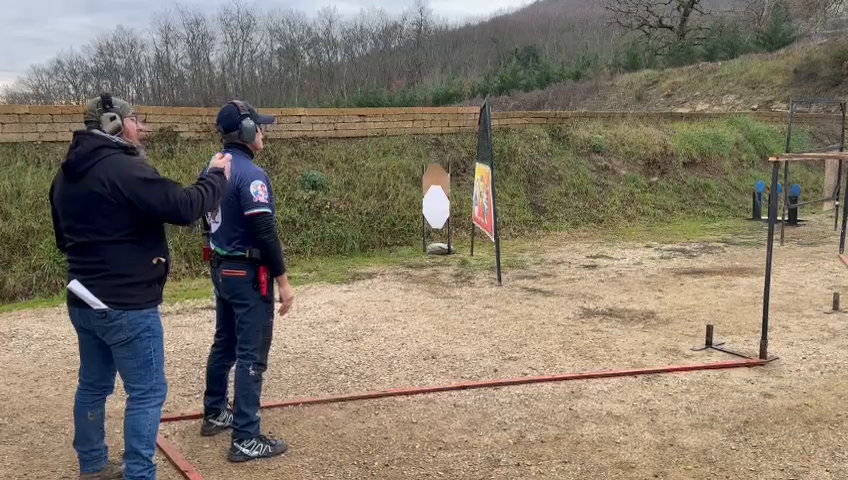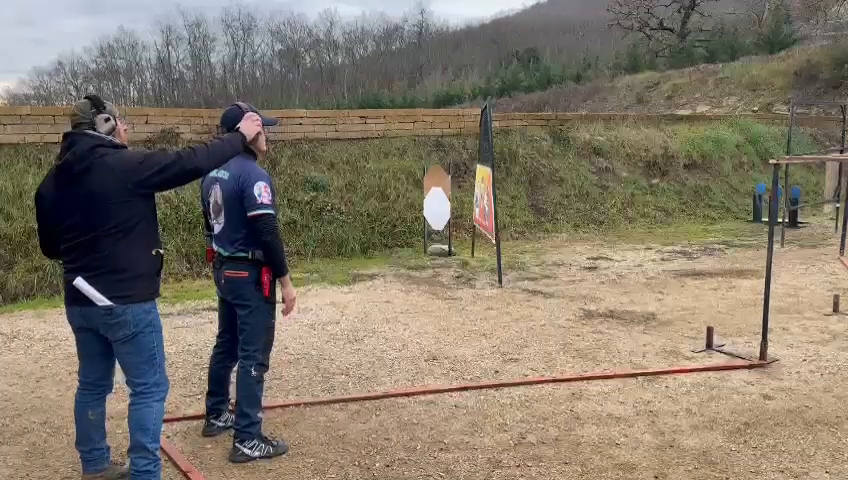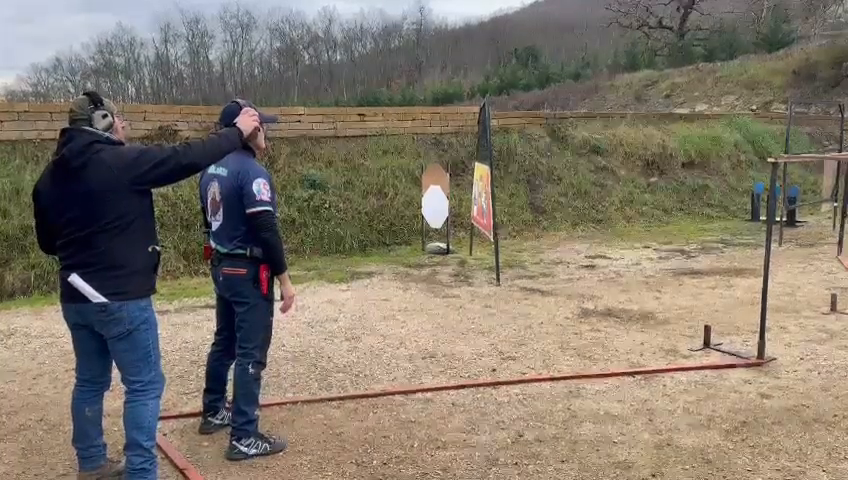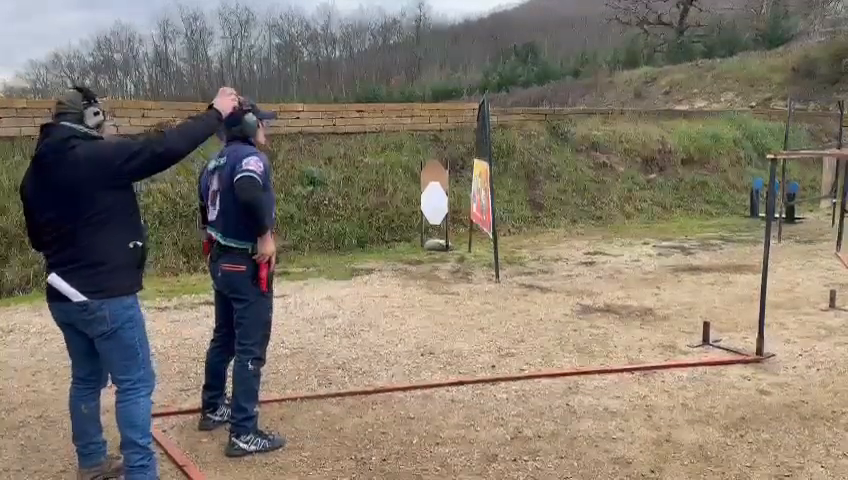
dt=1s
person 1, frame 1
left shoulder: (66, 175)
right shoulder: (124, 169)
right elbow: (183, 207)
right wrist: (216, 175)
left hip: (84, 301)
right hip: (127, 305)
left knee: (93, 385)
right knee: (147, 392)
person 1, frame 2
left shoulder: (52, 181)
right shoulder: (123, 166)
left elbow: (49, 246)
right elbow: (192, 162)
right wrist: (240, 135)
left hip: (80, 301)
right hip: (126, 302)
left knee: (92, 385)
right knee: (148, 388)
person 1, frame 3
left shoulder: (50, 176)
right shoulder: (120, 162)
left elbow: (47, 242)
right elbow: (188, 158)
right wrist: (237, 131)
left hip: (76, 298)
right hip: (122, 298)
left knee: (89, 381)
right knee: (144, 385)
person 1, frame 4
left shoulder: (36, 171)
right shoulder: (99, 157)
left elbow: (38, 238)
right elbow: (165, 148)
right wrist: (216, 113)
left hip: (64, 296)
right hip: (106, 296)
left knee: (86, 378)
right knee: (135, 383)
person 2, frame 1
right shoulder: (250, 174)
right elbow: (264, 233)
right wrist: (282, 280)
left hip: (221, 269)
right hip: (248, 274)
left knee: (224, 343)
right knee: (251, 355)
left ankle: (215, 414)
right ankle: (245, 440)
person 2, frame 2
left shoulder: (212, 173)
right shoulder: (253, 175)
right elbow: (267, 233)
right wrist: (285, 281)
left hip: (223, 271)
right hip: (251, 275)
left knee: (226, 344)
right knee: (253, 356)
left ankle: (216, 415)
right ankle: (247, 440)
person 2, frame 3
left shoulder: (211, 170)
right shoulder: (252, 172)
right elbow: (266, 230)
right wrist: (284, 278)
left hip: (221, 268)
right hip: (249, 272)
left knee: (224, 342)
right knee: (250, 354)
left ankle: (213, 412)
right ankle: (244, 438)
person 2, frame 4
left shoulder: (213, 164)
right shoulder: (250, 156)
left elbow: (206, 215)
right elbow: (249, 194)
right wrist: (265, 236)
left hip: (220, 261)
right hip: (247, 266)
left knee: (223, 338)
right knee: (250, 350)
left ankle: (213, 408)
right ankle: (243, 434)
